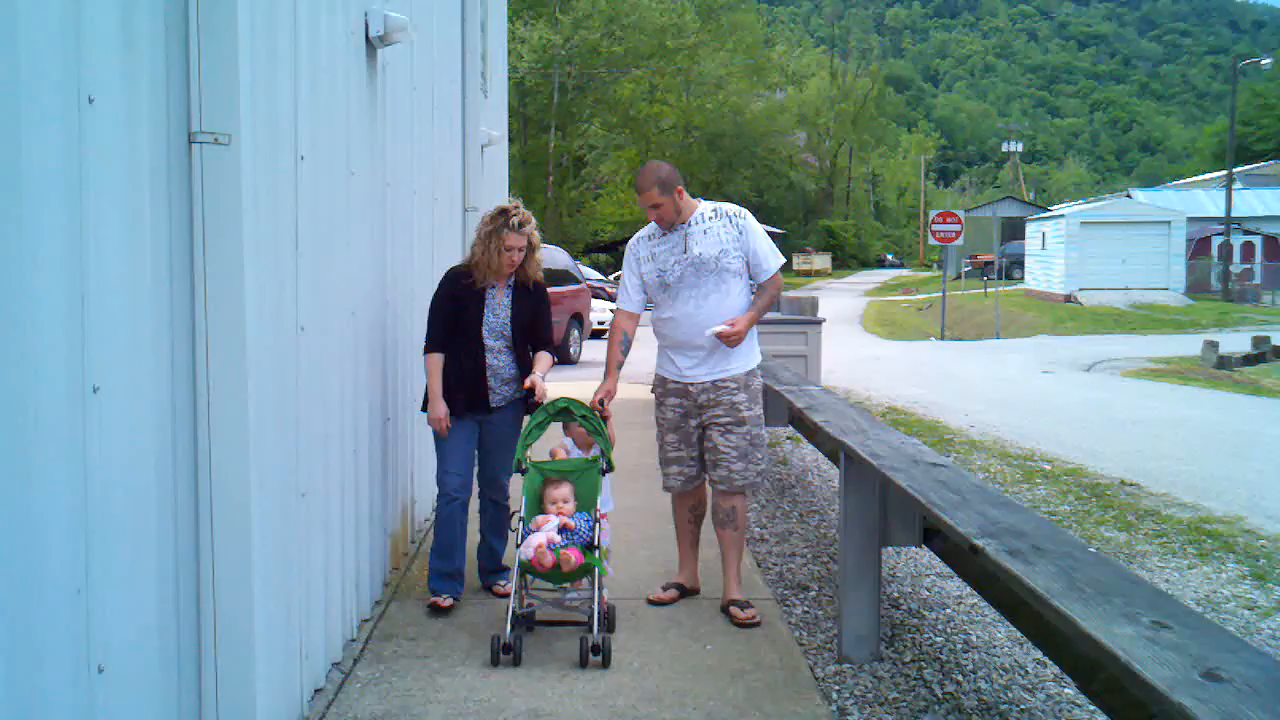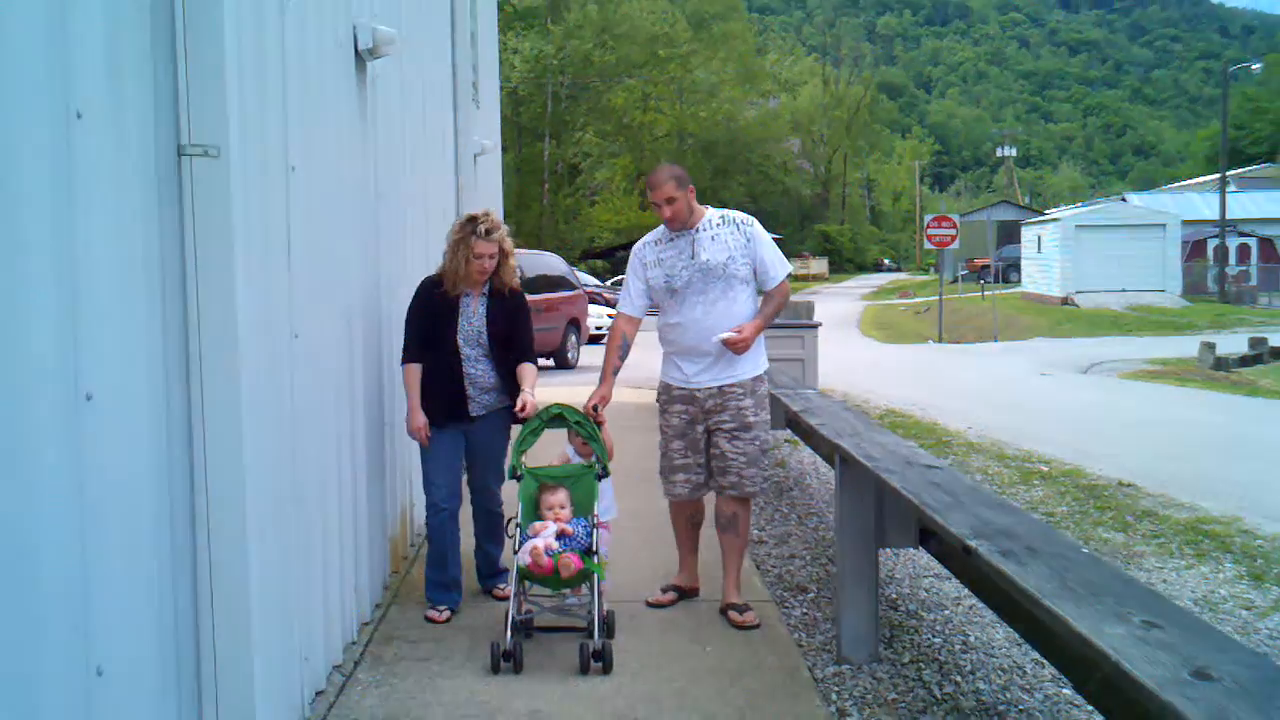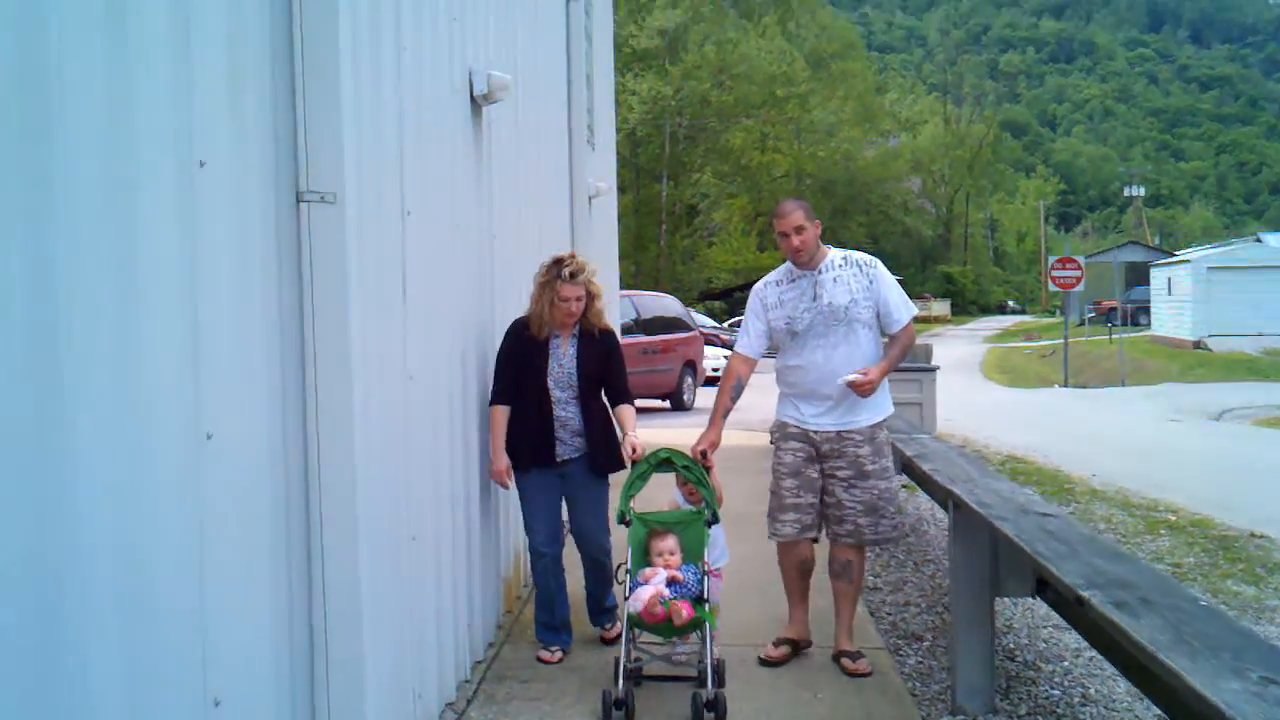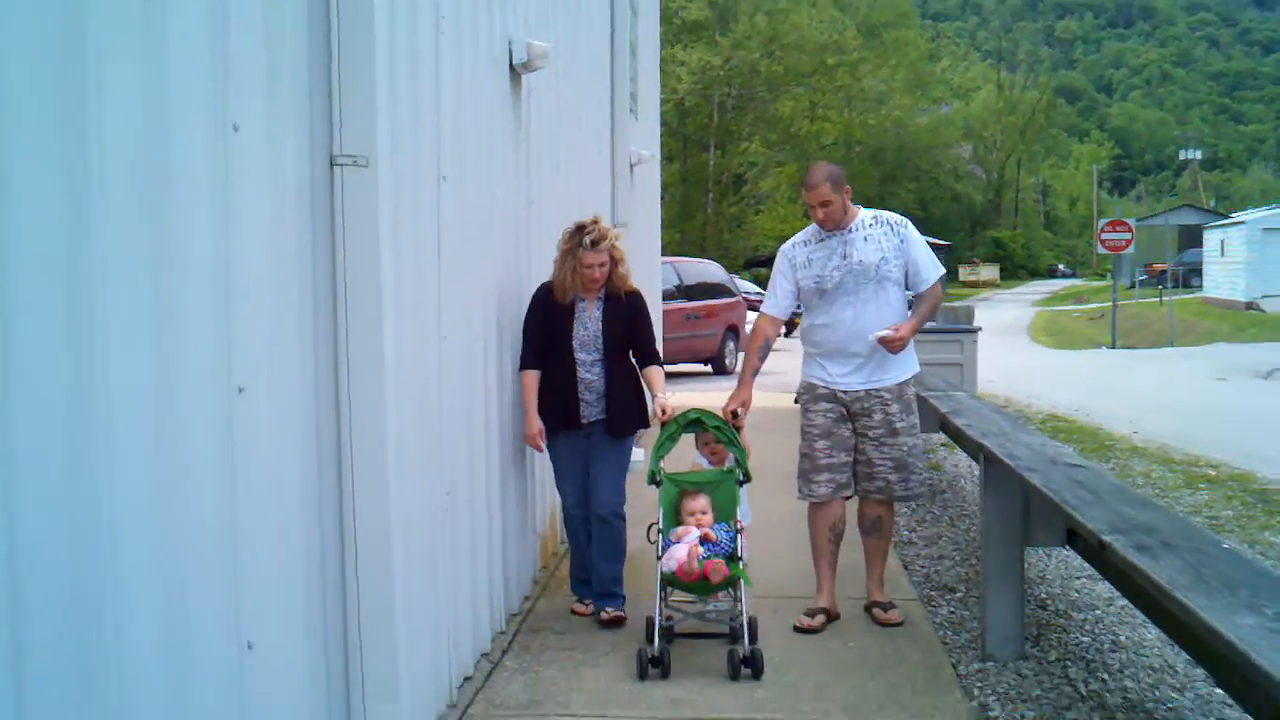
dt=0.3s
person 1, frame 1
left shoulder: (735, 221)
right shoulder: (640, 245)
left elbow: (772, 281)
right elbow: (626, 314)
left wrist: (748, 319)
right wrist: (611, 377)
left hip: (732, 377)
right hip: (673, 379)
left knee: (730, 481)
right knee: (683, 481)
left ankle: (733, 589)
right ankle: (686, 574)
person 1, frame 2
left shoulder: (742, 227)
right shoulder: (645, 251)
left elbow: (779, 288)
right elbow: (626, 319)
left wrist: (755, 326)
right wrist: (606, 383)
left hip: (739, 382)
right hip: (679, 385)
left knee: (735, 488)
right knee: (681, 487)
left ankle: (732, 592)
right ankle: (686, 575)
person 1, frame 3
left shoulder: (865, 269)
right shoulder: (766, 291)
left elbow: (904, 331)
right elbow: (742, 359)
left wrist: (881, 370)
right wrist: (715, 427)
left hip: (859, 427)
right hip: (795, 426)
left knee: (850, 535)
right knee: (790, 531)
left ankle: (844, 640)
right ankle: (797, 626)
person 1, frame 4
left shoulder: (894, 229)
right shoulder: (794, 251)
left elbow: (931, 290)
right elbow: (770, 319)
left wrist: (911, 325)
right wrist: (745, 385)
left hip: (887, 385)
right hip: (823, 387)
left knee: (880, 491)
right knee: (825, 491)
left ankle: (876, 591)
right ankle: (825, 597)
person 2, frame 1
left shoulder: (533, 289)
right shoulder: (457, 281)
left elbow: (543, 345)
right elbow: (435, 343)
left wrist: (537, 373)
right wrist: (436, 398)
left hip: (506, 403)
right hip: (459, 402)
left knee: (496, 489)
right knee: (453, 489)
left ankle: (494, 570)
right ankle: (444, 584)
person 2, frame 2
left shoulder: (510, 297)
right shoulder: (433, 291)
left elbow: (524, 353)
right elbow: (413, 353)
left wrist: (526, 389)
right wrist: (415, 408)
left hip: (491, 412)
right hip: (442, 413)
left knee: (488, 497)
right knee: (441, 502)
left ankle: (493, 574)
right ankle: (442, 594)
person 2, frame 3
left shoulder: (601, 338)
right shoulder: (522, 334)
left elbow: (619, 394)
right elbow: (502, 396)
left wrist: (630, 433)
right wrist: (499, 451)
left hip: (587, 455)
right hip: (535, 457)
left knee: (594, 540)
right knee: (544, 547)
left ankle: (605, 612)
right ankle: (552, 635)
person 2, frame 4
left shoulder: (628, 300)
right shoulder: (548, 298)
left elbow: (646, 355)
right elbow: (531, 359)
left wrist: (659, 393)
right wrist: (532, 414)
left hip: (613, 418)
right hip: (563, 420)
left knee: (607, 507)
right knee: (576, 508)
left ankle: (609, 597)
right ankle: (585, 589)
